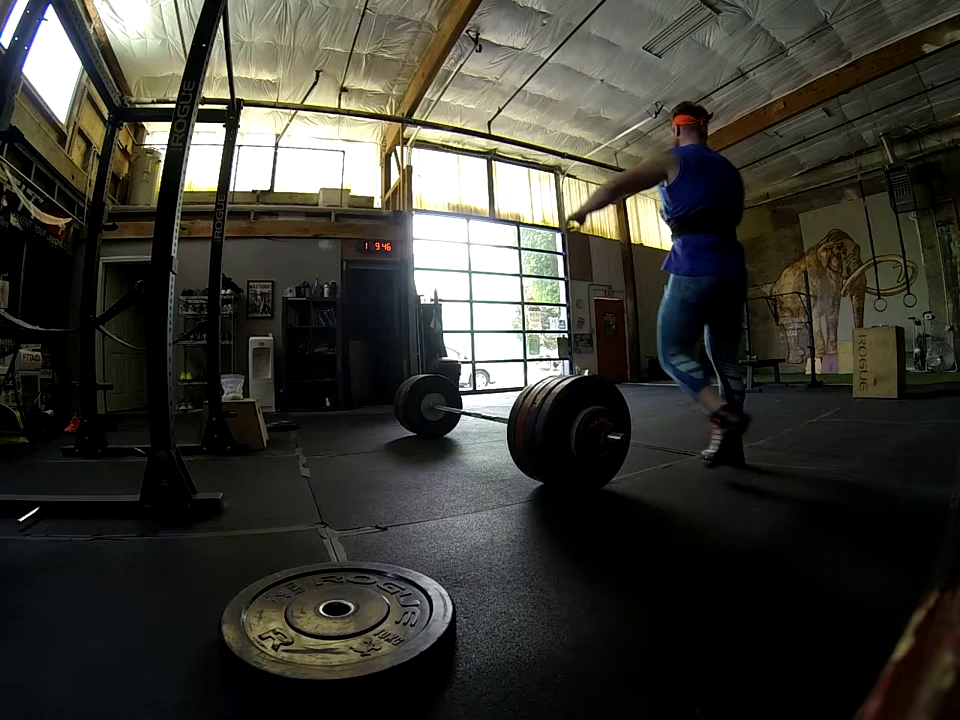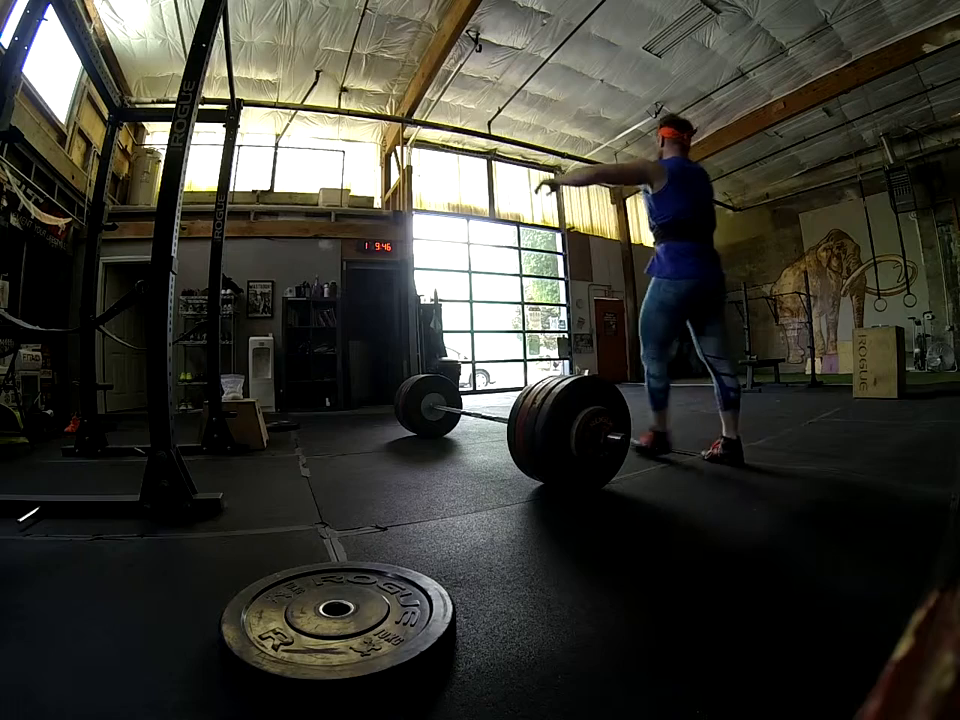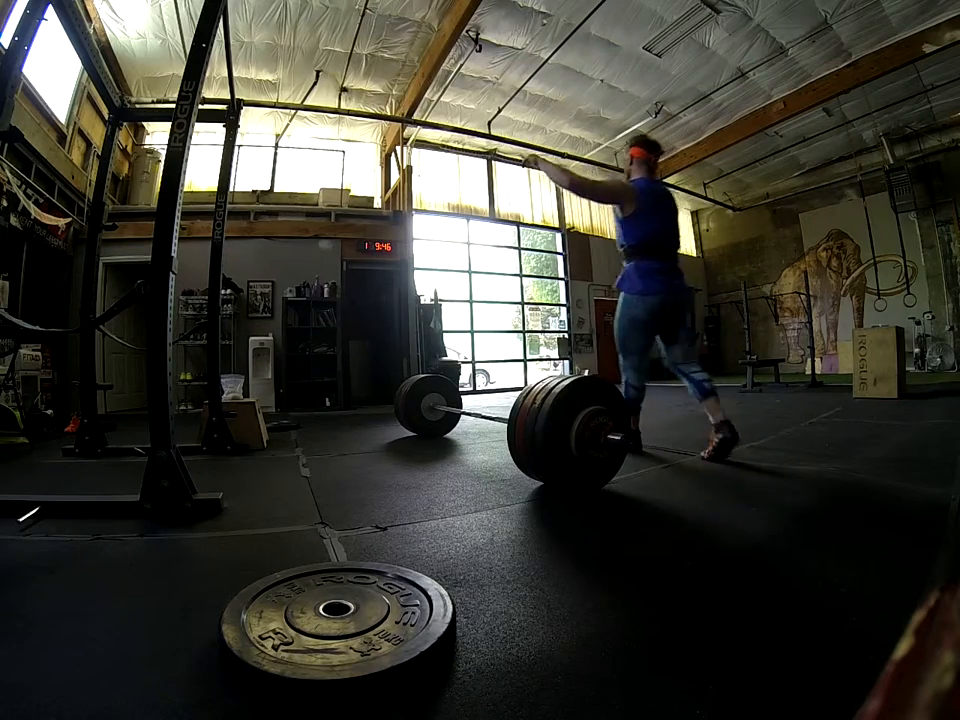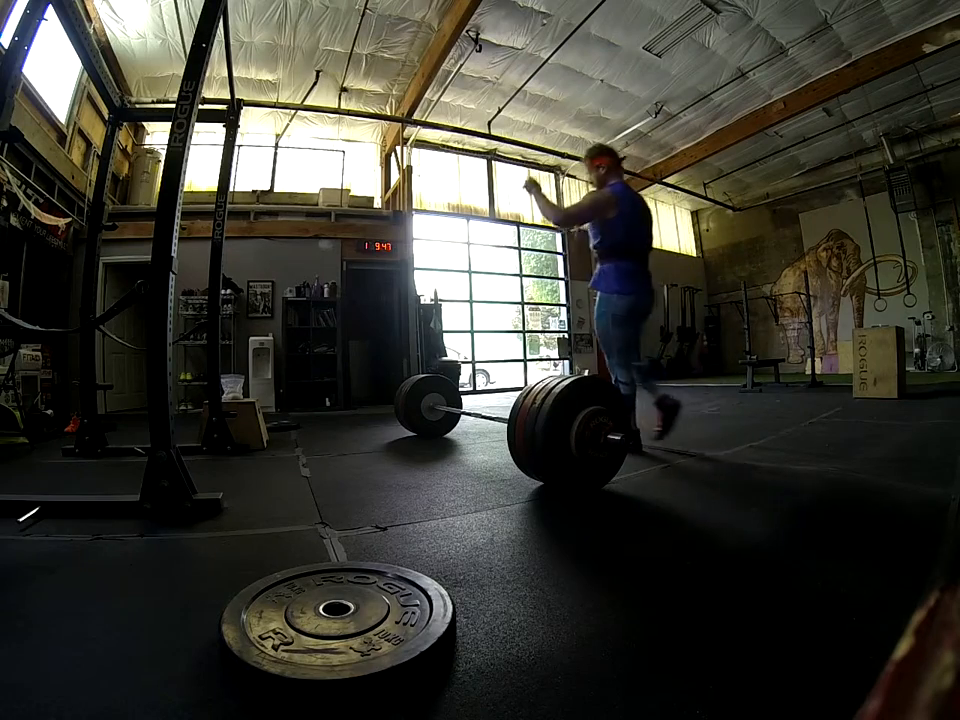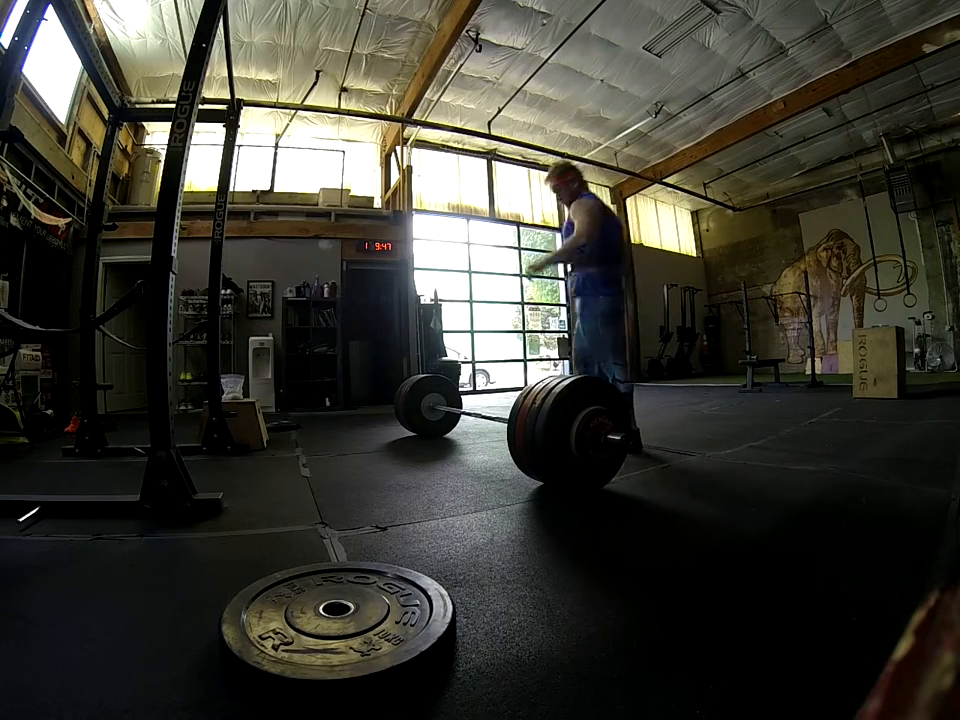
dt=0.2s
person 1, frame 1
left shoulder: (672, 161)
right shoulder: (728, 168)
left elbow: (617, 187)
left wrist: (582, 210)
left hip: (695, 266)
right hip: (732, 266)
left knee: (674, 350)
right knee: (726, 356)
left ankle: (723, 414)
right ankle: (731, 441)
person 1, frame 2
left shoulder: (659, 170)
right shoulder: (701, 177)
left elbow: (597, 173)
left wrist: (557, 179)
left hip: (674, 272)
right hip: (708, 271)
left knee: (655, 354)
right knee: (716, 357)
left ankle: (658, 432)
right ankle: (730, 439)
person 1, frame 3
left shoulder: (628, 192)
right shoulder: (666, 197)
left elbow: (571, 182)
left wrist: (541, 163)
left hip: (641, 288)
right hip: (673, 287)
left knee: (632, 365)
right knee: (683, 362)
left ankle: (630, 434)
right ankle: (722, 427)
person 1, frame 4
left shoulder: (604, 197)
right shoulder: (637, 202)
left elbow: (561, 219)
left wrist: (536, 192)
left hip: (616, 287)
right hip: (637, 286)
left knee: (619, 363)
right knee: (622, 357)
left ankle: (628, 431)
right ankle: (661, 403)
person 1, frame 5
left shoulder: (585, 205)
right shoulder: (600, 209)
left elbow: (582, 238)
left wrist: (545, 260)
left hip: (595, 293)
right hip: (601, 292)
left knee: (610, 362)
right knee: (581, 362)
left ankle: (628, 430)
